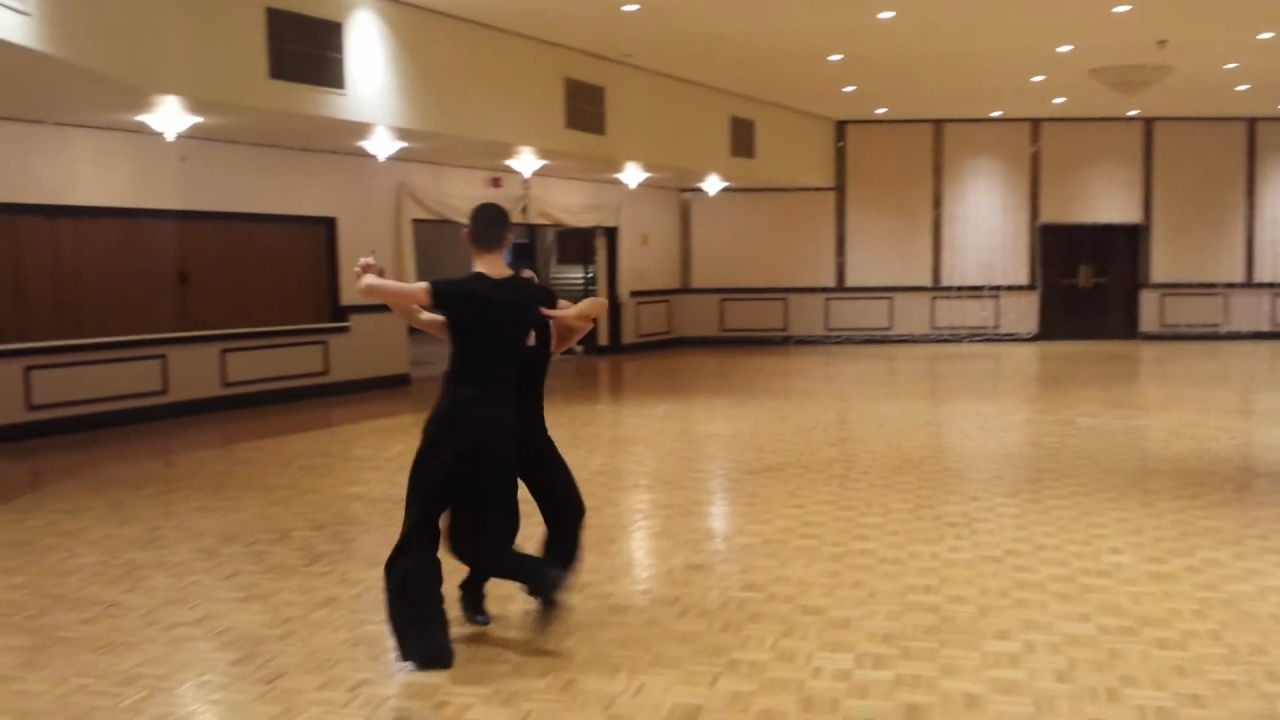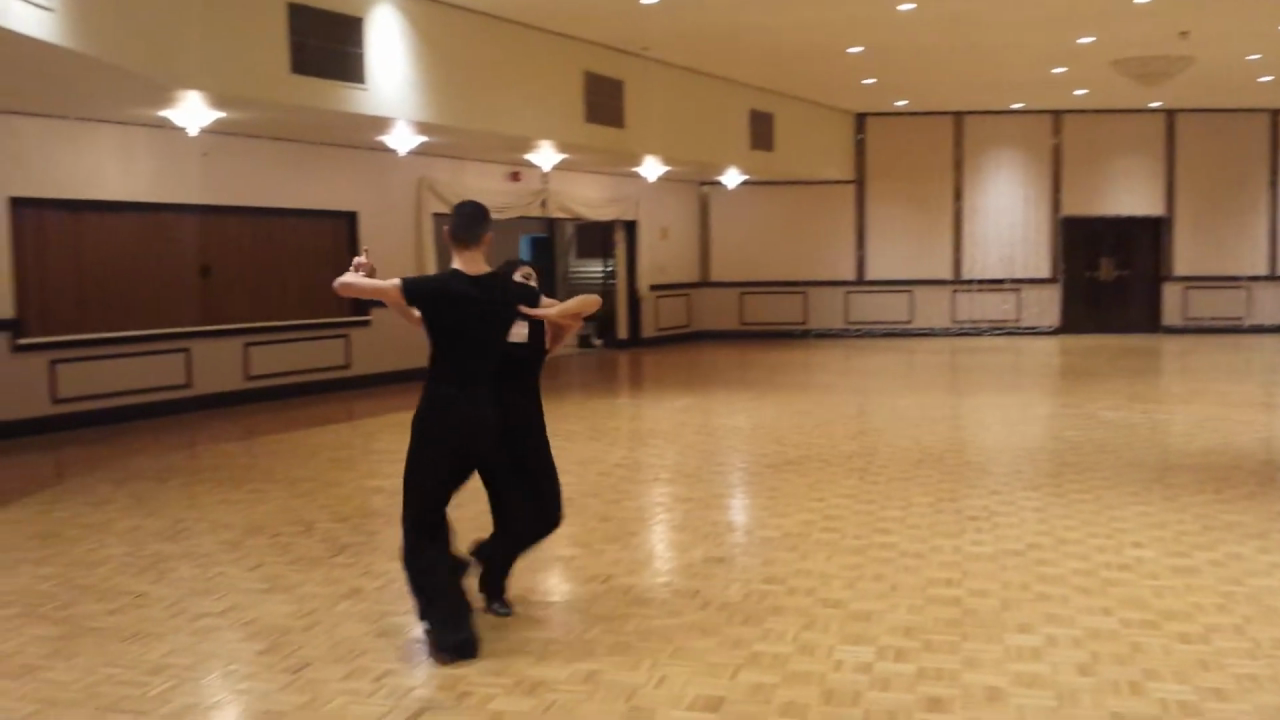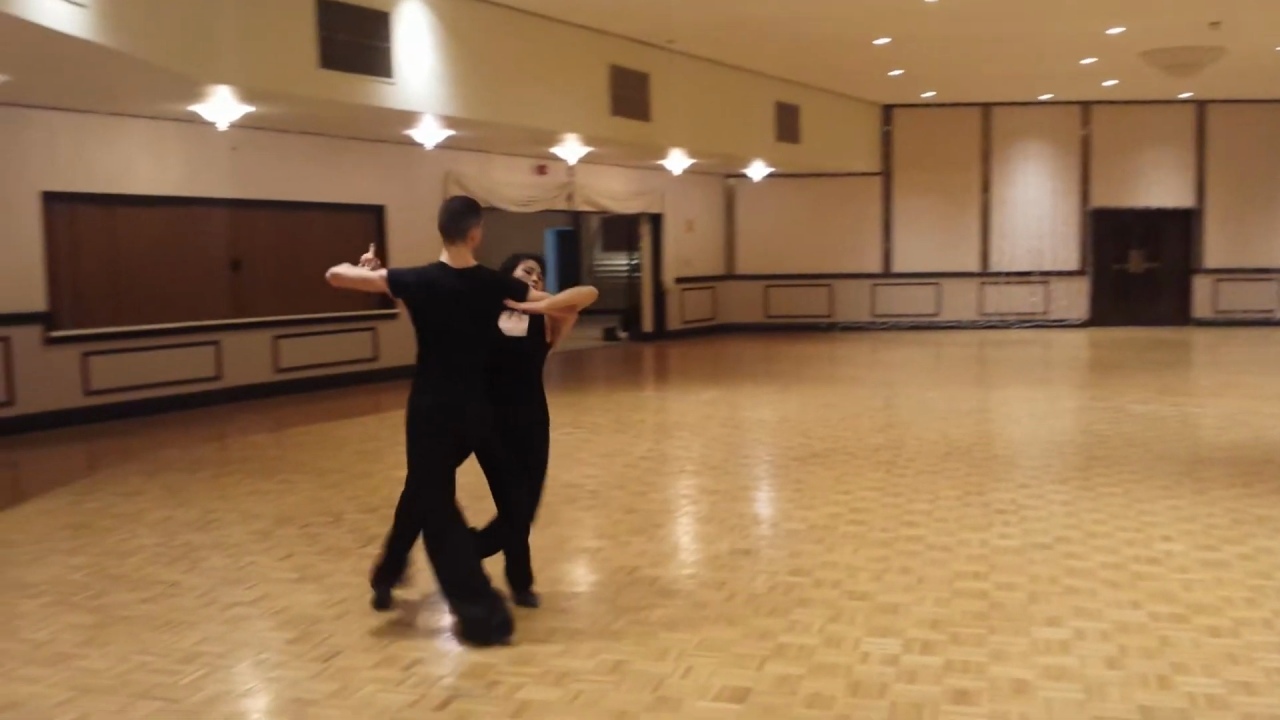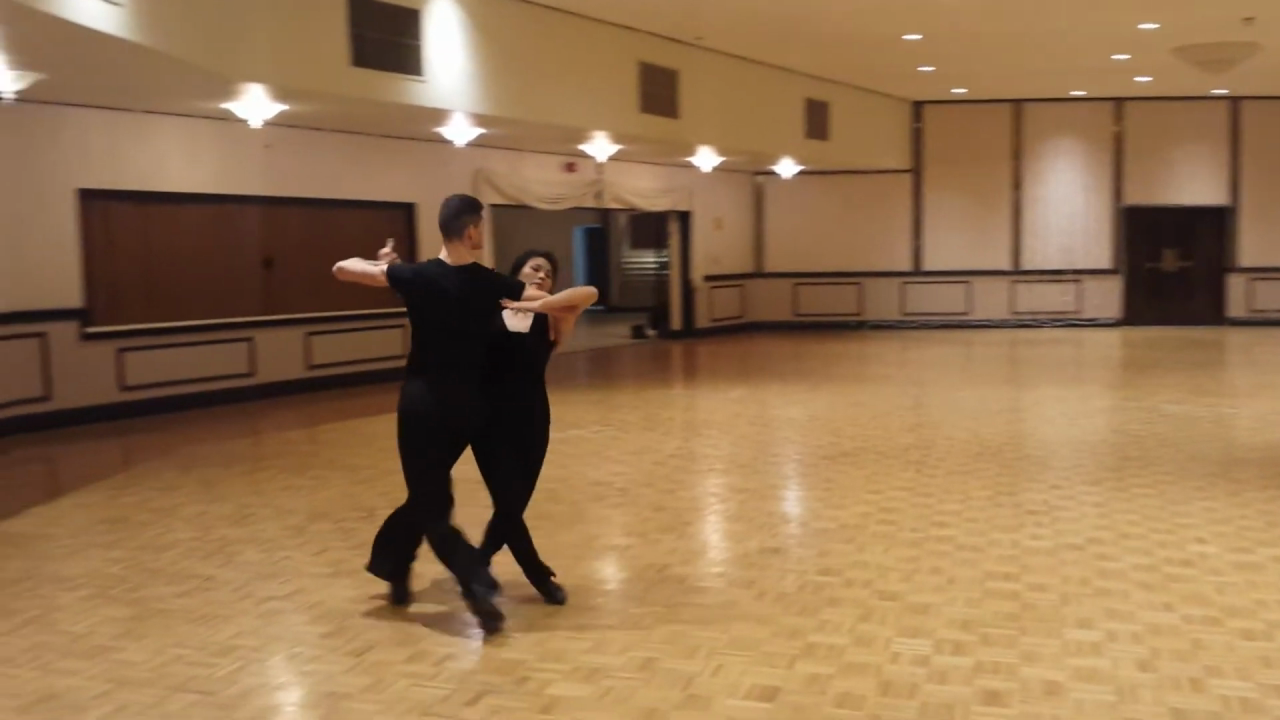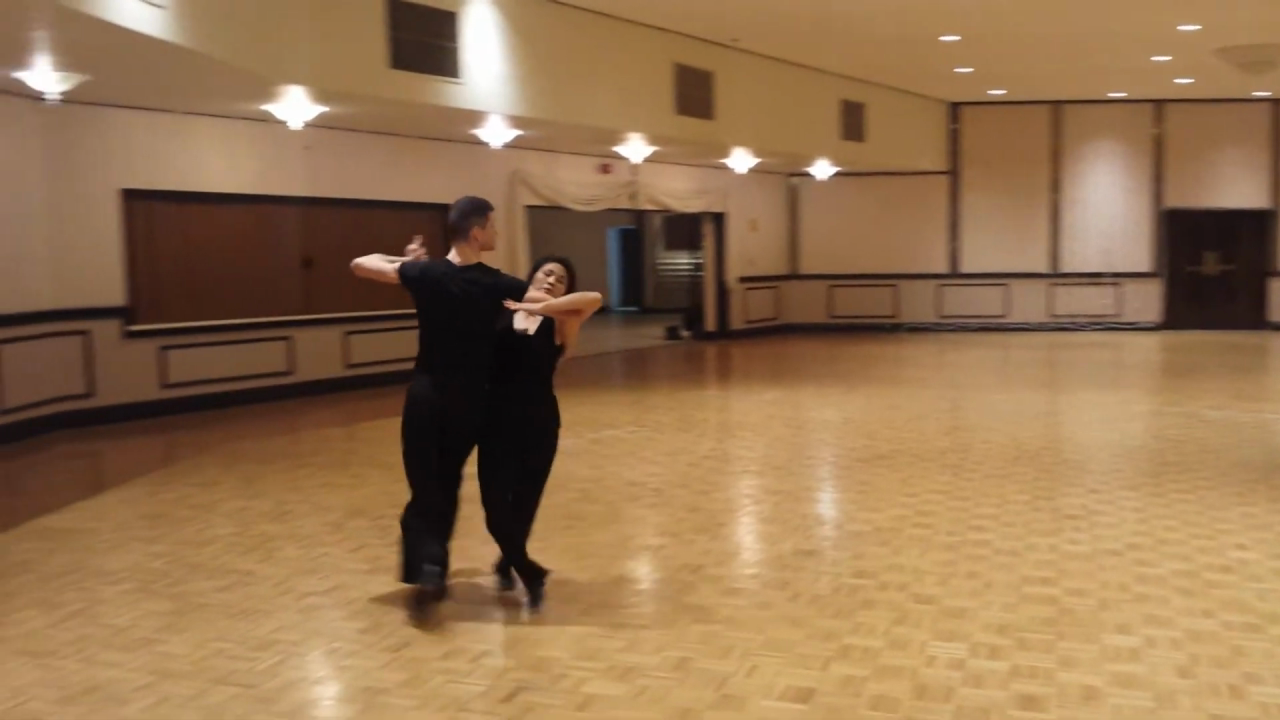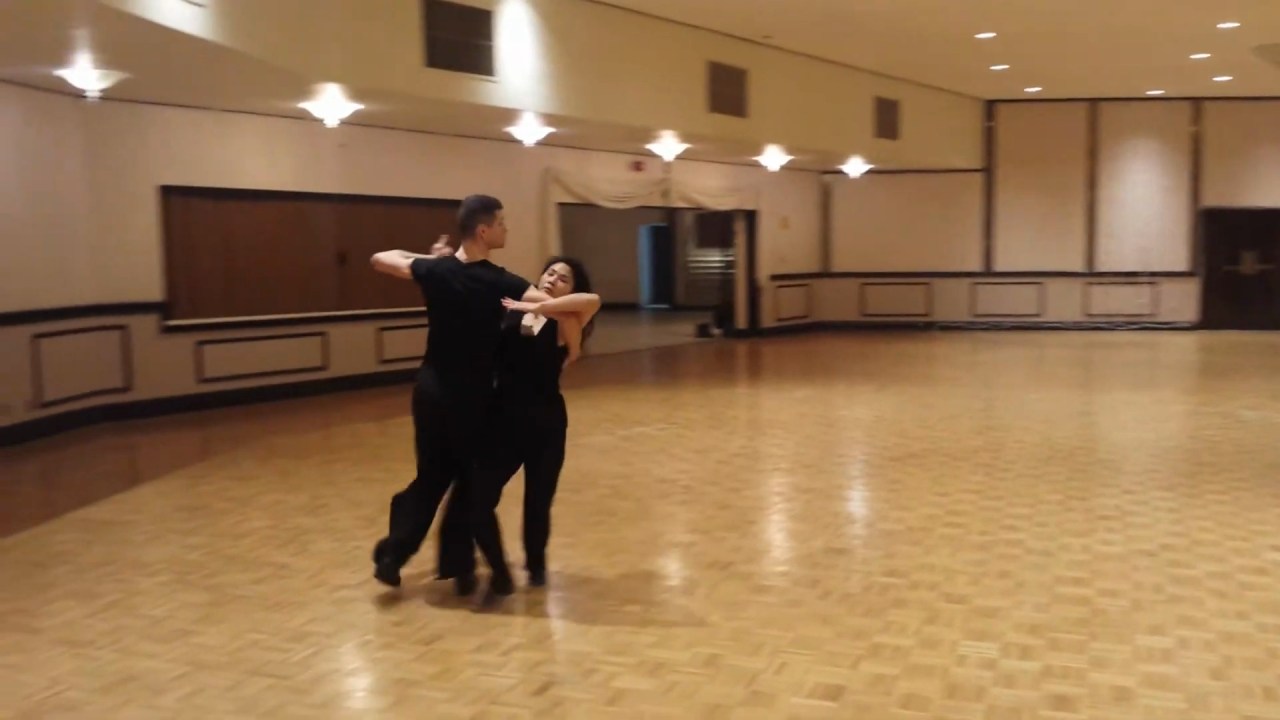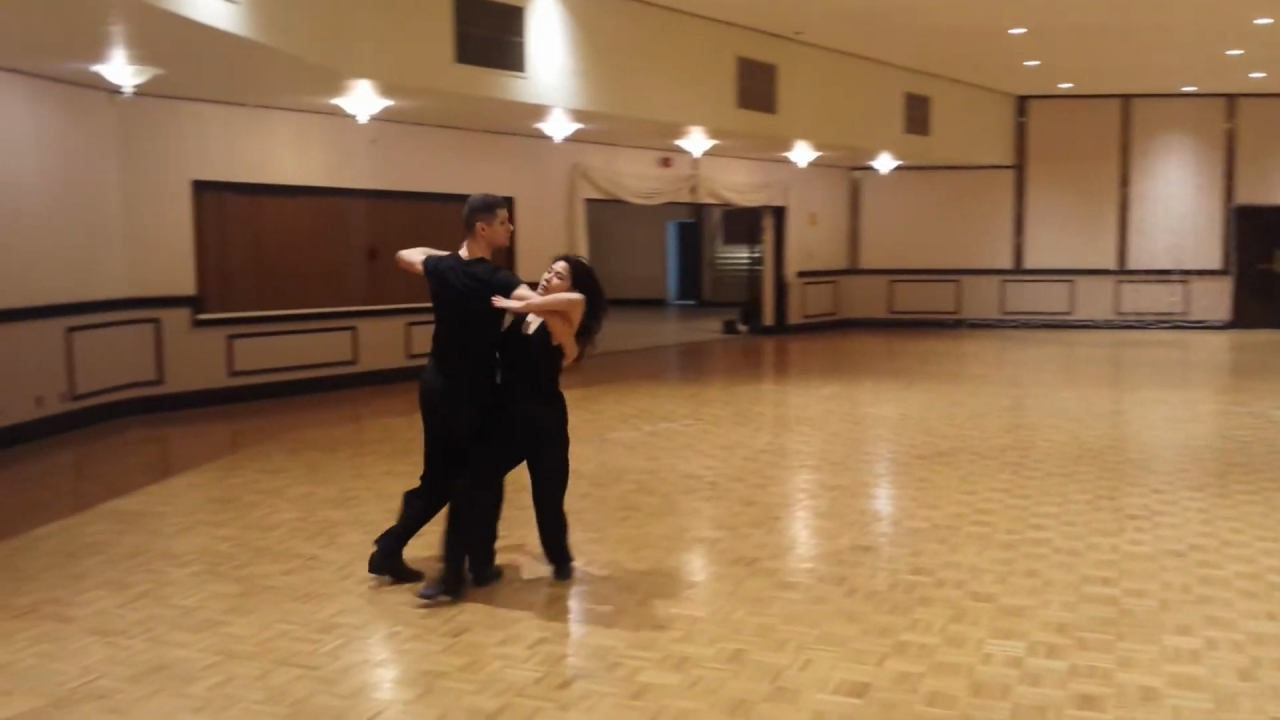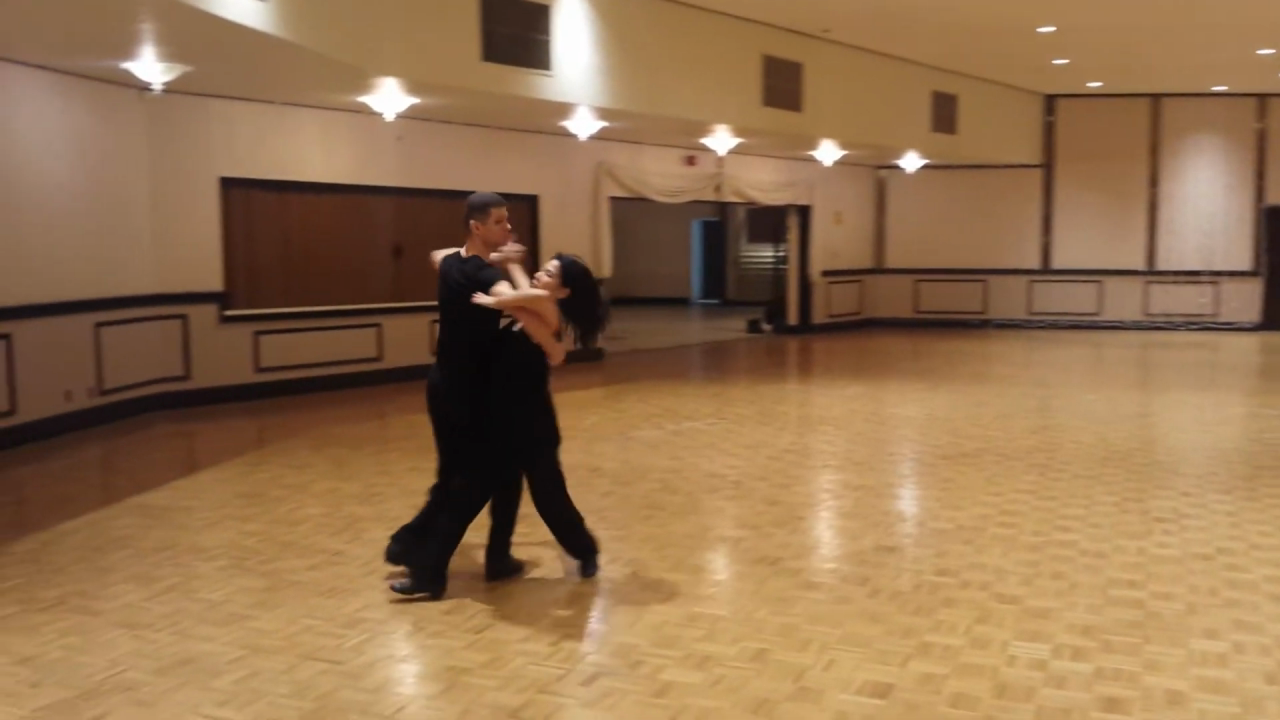
dt=0.1s
person 1, frame 1
left shoulder: (457, 290)
right shoulder: (526, 295)
left elbow: (369, 289)
left wrist: (372, 277)
right wrist: (540, 324)
left hip: (456, 419)
right hip: (501, 422)
left knee: (420, 528)
right knee: (484, 534)
left ankle: (427, 642)
right ankle: (544, 578)
person 1, frame 2
left shoulder: (436, 288)
right shoulder: (510, 292)
left elbow: (344, 287)
right elbow: (565, 313)
left wrist: (358, 272)
left hip: (441, 415)
right hip: (482, 417)
left knee: (422, 524)
right knee: (432, 508)
left ankle: (454, 633)
person 1, frame 3
left shoulder: (418, 280)
right shoulder: (494, 284)
left elbow: (336, 276)
right elbow: (554, 305)
left wrist: (363, 265)
left hip: (430, 406)
right hip: (474, 407)
left knee: (436, 512)
right knee: (422, 494)
left ankle: (485, 616)
right ankle: (387, 578)
person 1, frame 4
left shoulder: (416, 277)
right shoulder: (491, 283)
left elbow: (342, 269)
left wrist: (382, 260)
left hip: (421, 399)
right hip: (467, 403)
left knee: (429, 504)
right knee: (428, 493)
left ankle: (479, 586)
right ankle: (393, 569)
person 1, frame 5
left shoulder: (424, 275)
right shoulder: (495, 284)
left elbow: (360, 265)
left wrist: (406, 258)
left hip: (424, 394)
right hip: (468, 399)
left knee: (425, 490)
right knee: (444, 489)
left ankle: (427, 567)
right ankle: (427, 567)
person 1, frame 6
left shoulder: (434, 271)
right shoulder: (497, 282)
left elbow: (380, 259)
left hip: (431, 387)
right hip: (472, 394)
left knee: (430, 479)
right knee: (469, 481)
left ankle: (392, 555)
person 1, frame 7
left shoulder: (440, 267)
right shoulder: (493, 277)
left elbow: (404, 255)
left hip: (437, 382)
right hip: (471, 390)
left knee: (440, 477)
right knee: (476, 479)
person 1, frame 8
left shoulder: (451, 266)
right shoulder: (482, 275)
left wrist: (493, 257)
right wrist: (550, 344)
left hip: (446, 381)
right hip: (469, 387)
left knee: (460, 476)
right knee: (473, 479)
person 2, frame 1
left shoulder: (549, 332)
left elbow: (597, 307)
right elbow: (418, 318)
left wrist: (569, 315)
left hip: (534, 434)
left knee: (570, 510)
right knee: (504, 524)
right ankle: (471, 593)
person 2, frame 2
left shoulder: (542, 328)
left hip: (529, 430)
left knee: (545, 515)
right knee: (512, 516)
left ankle: (486, 555)
right ankle: (492, 585)
person 2, frame 3
left shoulder: (547, 321)
left elbow: (589, 294)
left hip: (532, 423)
right hip: (491, 423)
left knee: (525, 508)
right ankle: (520, 581)
person 2, frame 4
left shoulder: (551, 319)
left elbow: (588, 294)
left wrist: (539, 303)
left hip: (532, 418)
right hip: (490, 419)
left knee: (513, 504)
right knee: (508, 503)
left ankle: (478, 563)
right ankle: (540, 576)
person 2, frame 5
left shoulder: (569, 319)
right shoulder: (501, 314)
left elbow: (592, 301)
left wrist: (544, 307)
left hip: (540, 422)
right hip: (497, 419)
left knee: (522, 505)
right knee: (497, 505)
left ankle: (509, 565)
right ankle: (527, 571)
person 2, frame 6
left shoulder: (566, 323)
right shoulder: (514, 313)
left elbow: (592, 300)
left wrist: (537, 306)
left hip: (545, 423)
right hip: (504, 419)
left knee: (537, 504)
right knee: (475, 497)
left ankle: (536, 564)
person 2, frame 7
left shoulder: (562, 323)
right shoulder: (526, 315)
left elbow: (577, 301)
left wrist: (518, 305)
left hip: (544, 421)
right hip: (507, 418)
left knee: (548, 499)
left ankle: (560, 557)
person 2, frame 8
left shoulder: (546, 316)
right shoulder: (525, 312)
left elbow: (540, 297)
right elbow: (520, 281)
left wrist: (494, 302)
right wrist: (511, 261)
left hip: (531, 423)
left knee: (551, 499)
left ankle: (584, 552)
